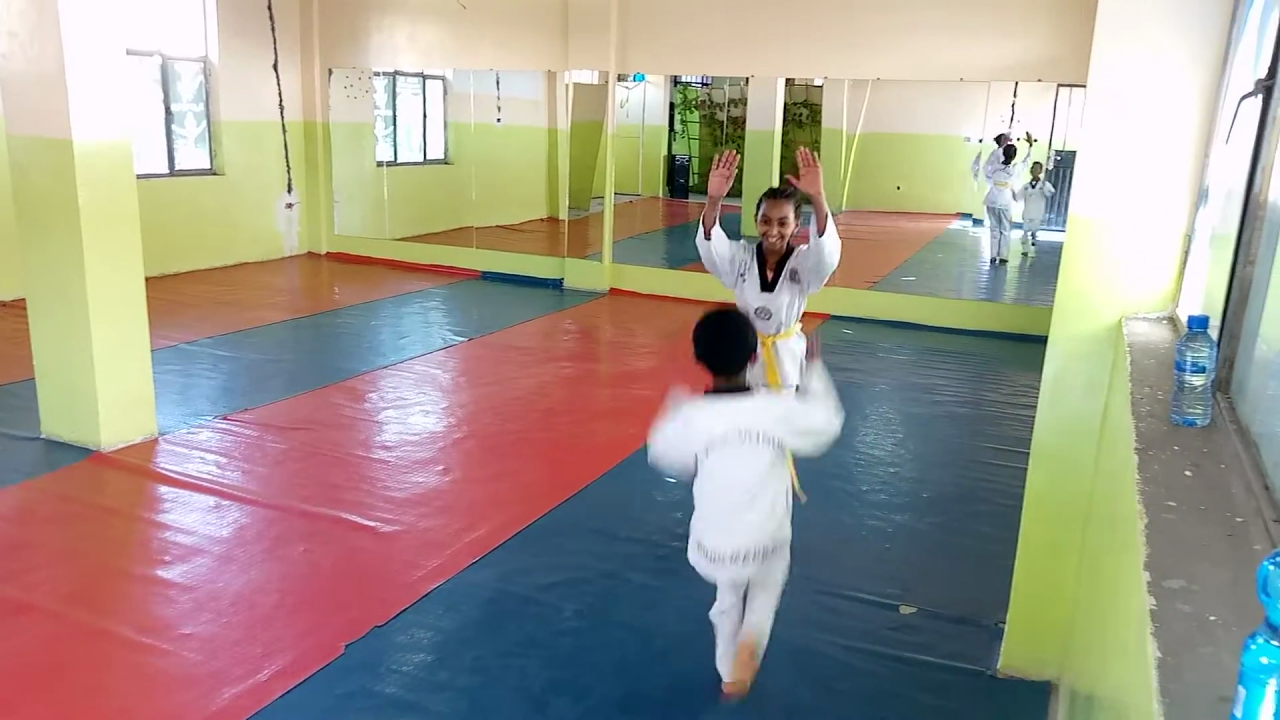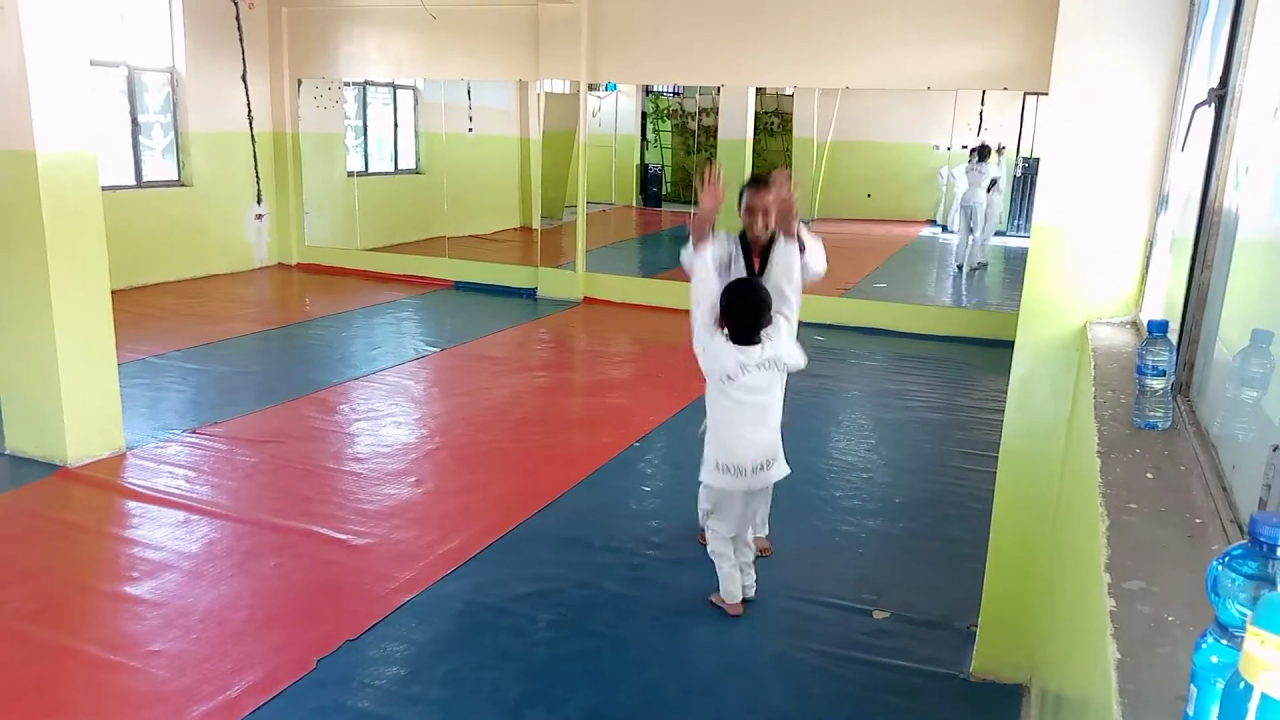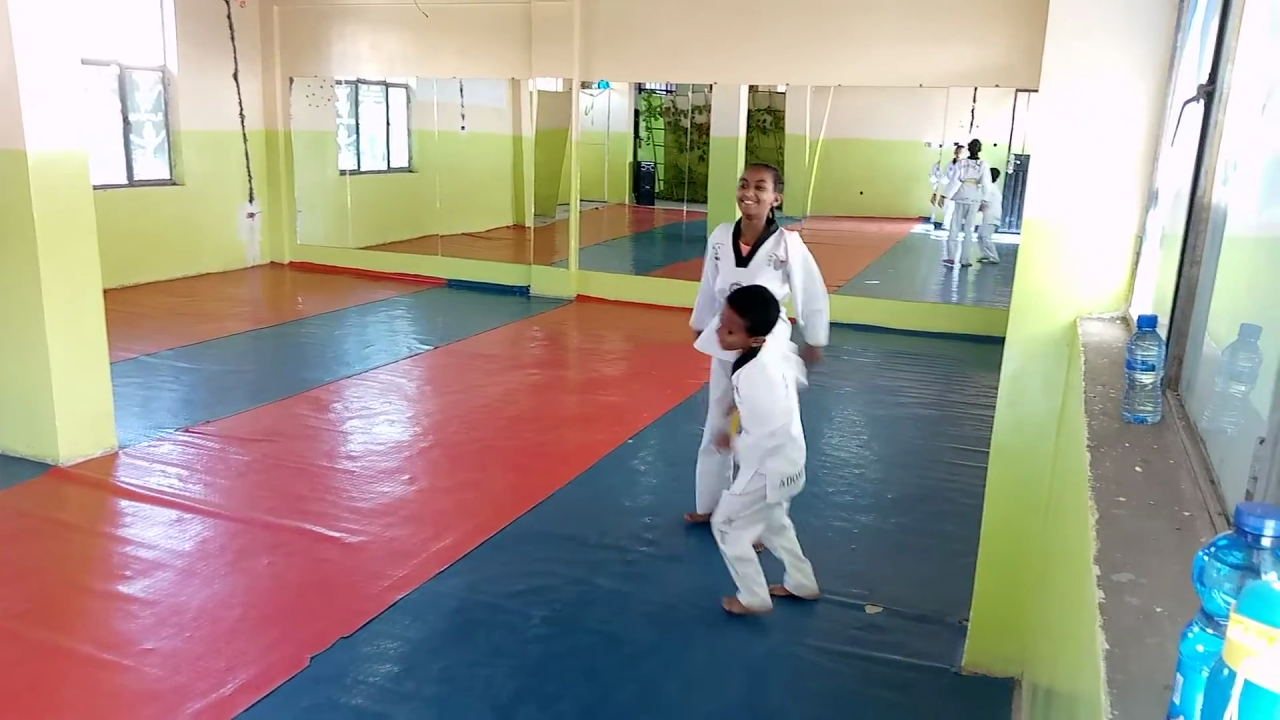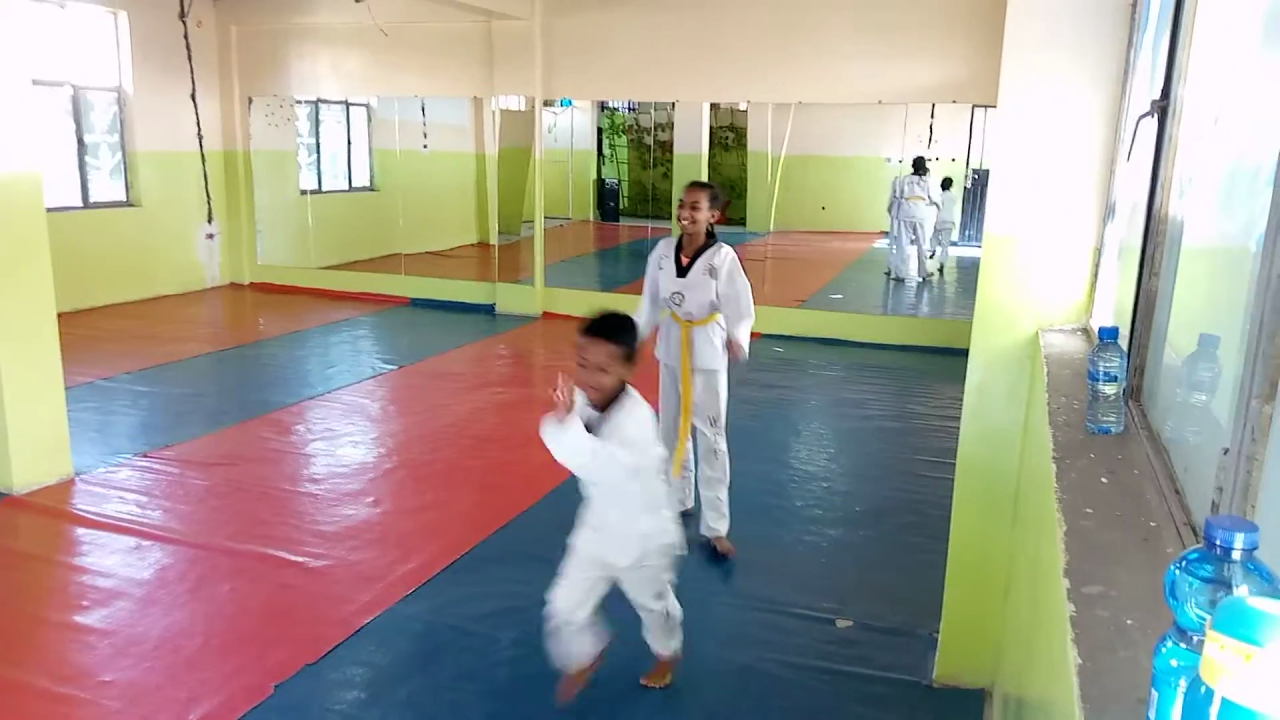
dt=0.5s
person 1, frame 1
left shoulder: (690, 418)
right shoulder: (780, 411)
left elbow: (667, 456)
right elbow: (825, 426)
right wrist: (813, 376)
left hip: (715, 545)
right hip: (765, 542)
left knee: (728, 604)
right knee: (765, 592)
left ankle: (730, 678)
right ankle: (748, 646)
person 1, frame 2
left shoulder: (716, 355)
right shoulder: (779, 350)
left elbow: (703, 298)
right elbow: (789, 293)
left wrist: (703, 234)
right wrist: (789, 236)
left hip: (726, 469)
right hip: (766, 464)
left knee: (719, 528)
right knee: (744, 525)
left ankle: (731, 596)
right ankle: (744, 585)
person 1, frame 3
left shoulder: (754, 377)
right shoulder: (777, 349)
left elbow: (772, 432)
right elbow: (796, 378)
left wrist: (736, 443)
left hip: (768, 470)
right hip: (788, 462)
left knee: (727, 525)
right knee: (773, 522)
left ankle: (754, 598)
right ankle: (802, 583)
person 1, frame 4
left shoulder: (635, 418)
right shoulder: (582, 401)
left elbow: (600, 465)
left wrist: (564, 425)
left hip: (644, 531)
right hip: (598, 527)
left knee: (652, 602)
right knee: (565, 607)
left ankle: (667, 655)
right ankle: (584, 658)
person 2, frame 1
left shoulder: (804, 262)
right shoulder: (740, 258)
left elbow: (827, 253)
right elbow: (710, 248)
left wrist: (818, 201)
right wrist: (713, 200)
left hip: (783, 357)
person 2, frame 2
left shoulder: (791, 243)
right shoulder: (725, 245)
left elbow: (814, 266)
right elbow: (696, 266)
left wrist: (792, 225)
right wrist: (704, 223)
left ankle: (757, 527)
person 2, frame 3
left shoulder: (788, 245)
right shoulder: (720, 237)
left elbow: (813, 296)
left wrist: (816, 341)
right wrist: (697, 326)
right hip: (726, 342)
right knee: (716, 427)
right ankle: (708, 505)
person 2, frame 4
left shoulder: (723, 257)
right shoulder: (663, 251)
left elbow: (741, 310)
right elbow: (651, 303)
left wrist: (736, 339)
left hip: (708, 352)
right hip: (671, 345)
left knee: (712, 441)
right knee: (671, 432)
left ankle: (717, 528)
right ankle: (678, 501)
